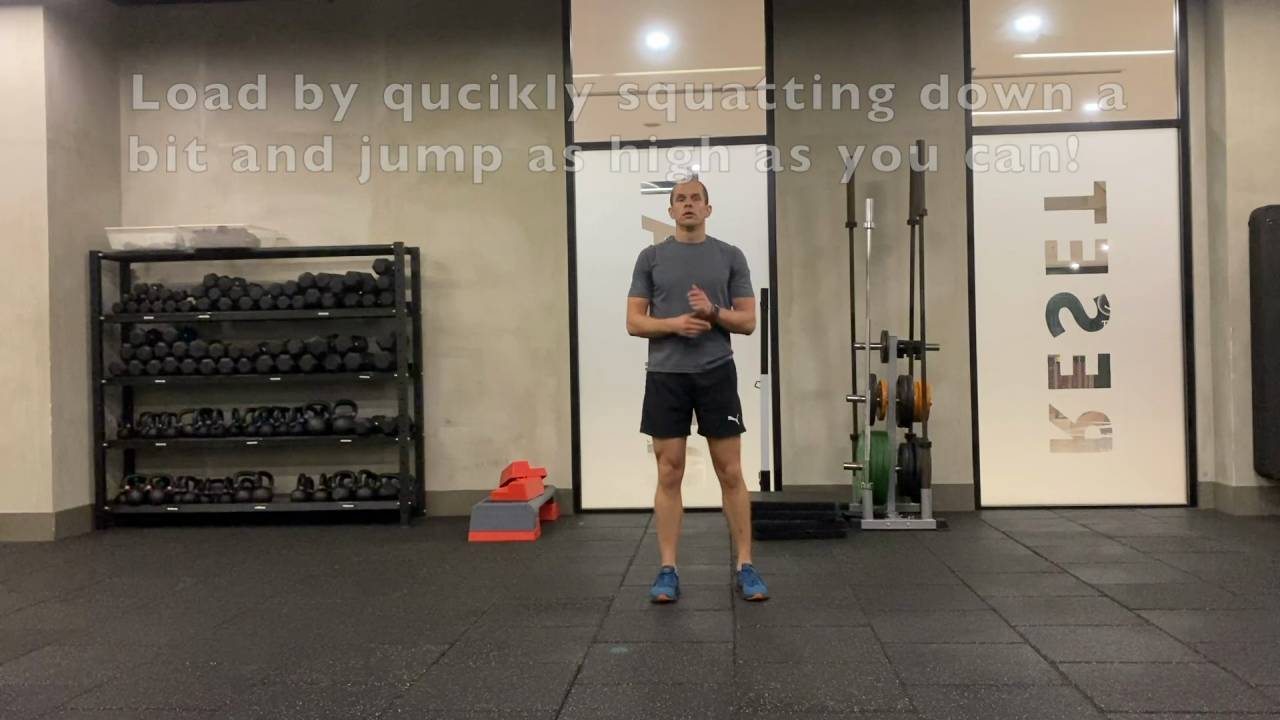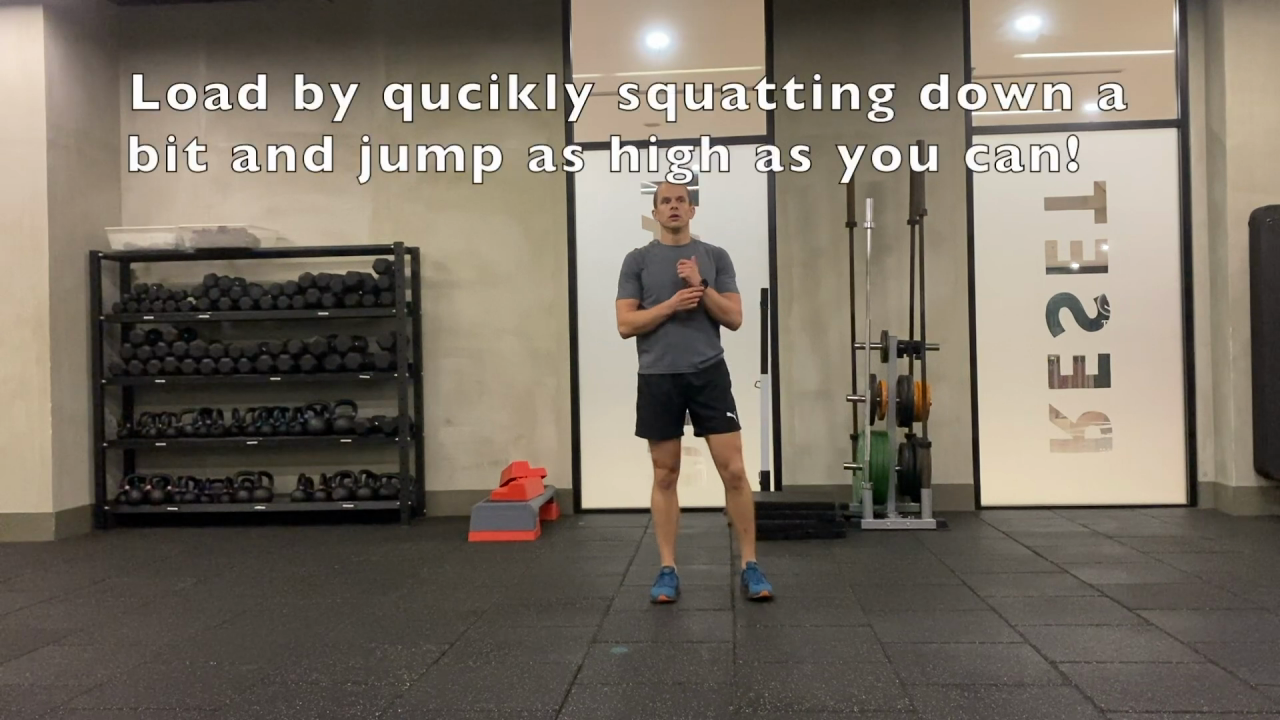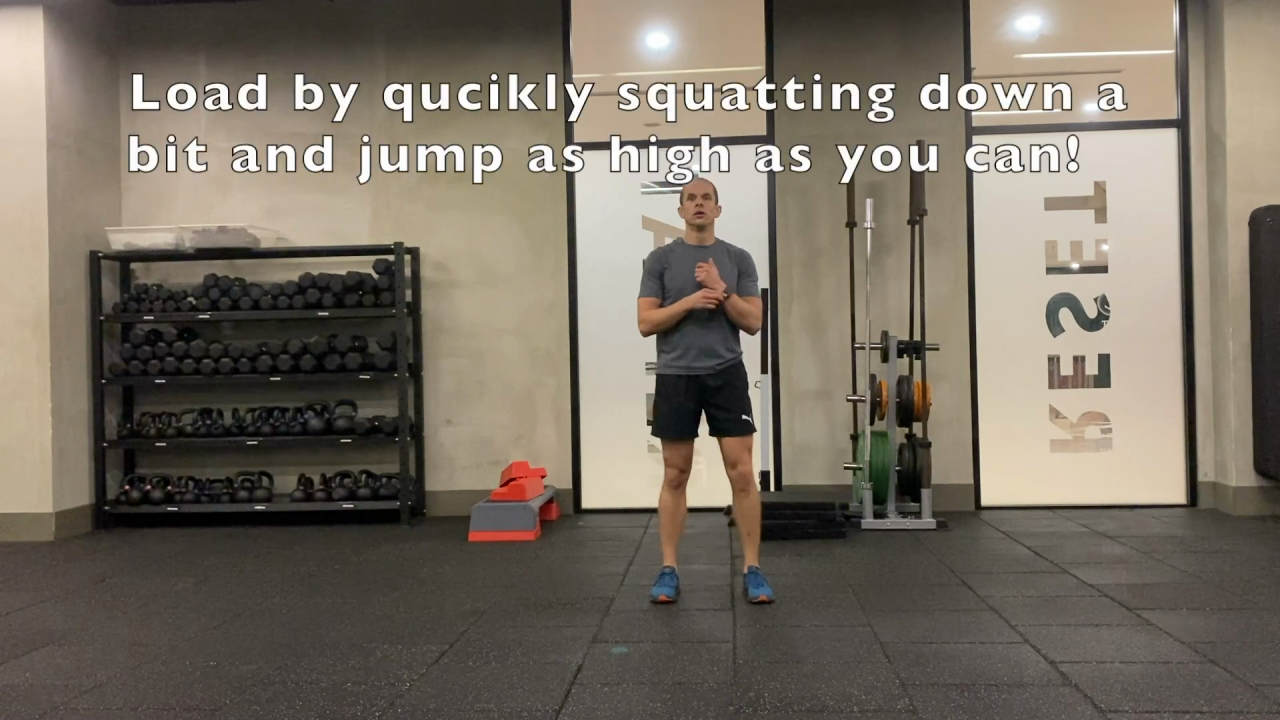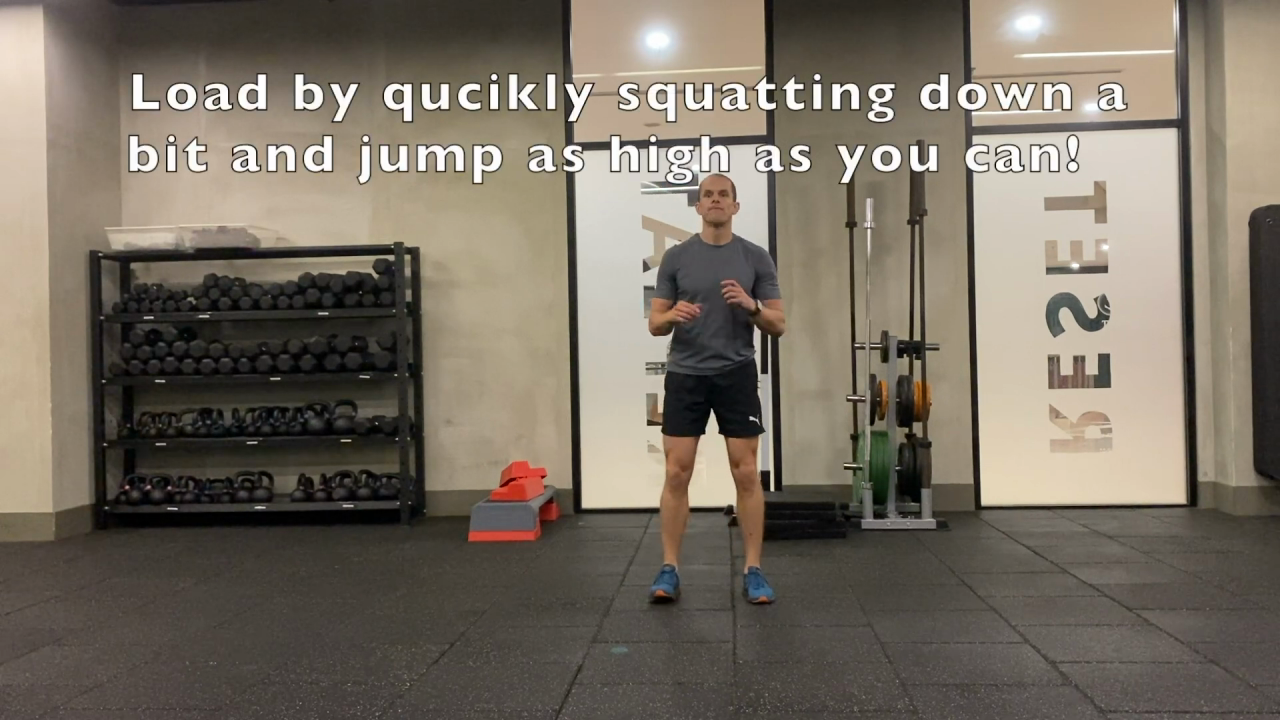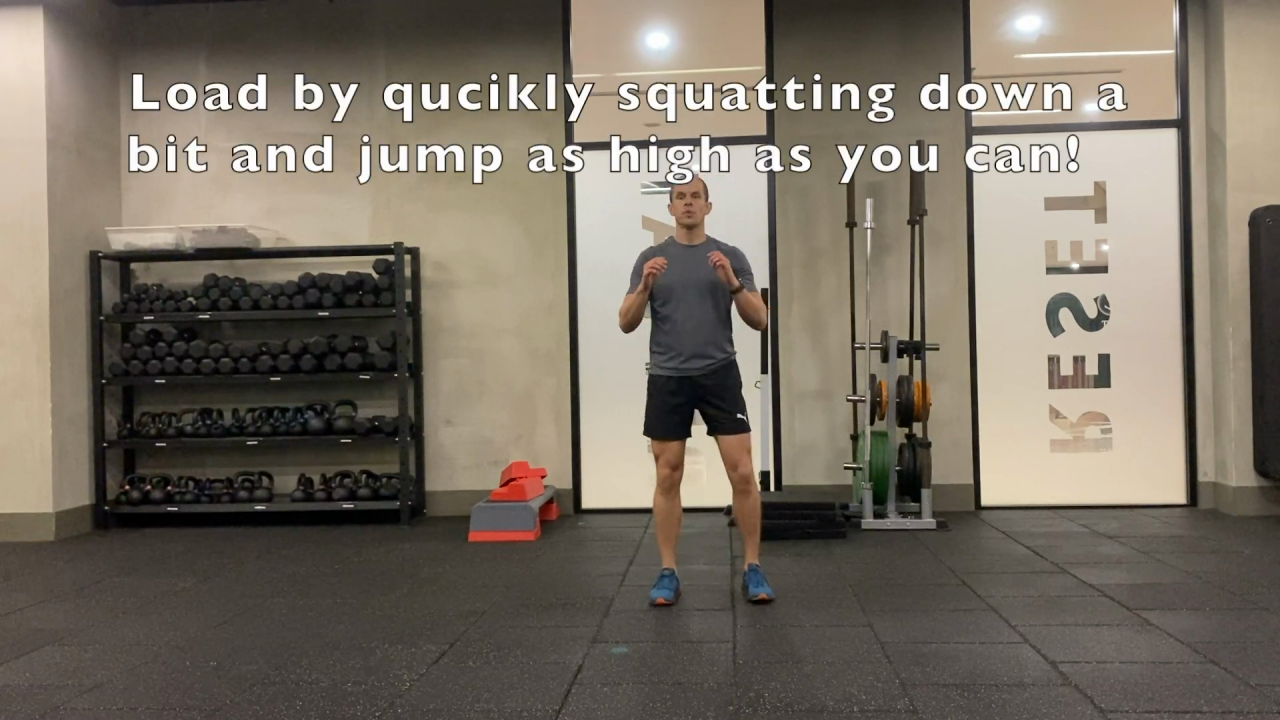
dt=0.4s
person 1, frame 1
left shoulder: (730, 256)
right shoulder: (651, 257)
left elbow: (748, 320)
right elbow: (634, 320)
left wrist: (715, 312)
right wrist: (671, 324)
left hip: (717, 374)
right hip: (666, 375)
left knee: (730, 473)
right knee: (669, 475)
left ankle: (744, 566)
right ankle: (668, 569)
person 1, frame 2
left shoulder: (716, 257)
right shoulder: (637, 260)
left elbow: (734, 318)
right elbow: (626, 324)
left wrist: (700, 286)
right wrist: (671, 303)
left hip: (708, 374)
right hip: (658, 378)
left knee: (734, 471)
right knee: (665, 477)
left ankle: (749, 565)
right ankle: (668, 569)
person 1, frame 3
left shoulder: (739, 259)
right shoulder: (660, 259)
left elbow: (753, 322)
right elbow: (645, 322)
left wrist: (721, 289)
right wrist: (689, 300)
left hip: (727, 375)
right hip: (676, 378)
left knee: (742, 475)
right knee: (675, 477)
left ankle: (752, 569)
right ankle: (669, 569)
person 1, frame 4
left shoulder: (756, 257)
right shoulder: (676, 257)
left elbow: (778, 325)
right elbow: (654, 323)
left wrist: (750, 305)
right wrist: (673, 315)
left hip: (737, 375)
right hip: (685, 376)
left knee: (747, 475)
right knee: (677, 475)
left ankle: (752, 570)
right ankle: (669, 569)
person 1, frame 5
left shoulder: (731, 256)
right shoulder: (651, 258)
left elbow: (760, 320)
right elbow: (626, 323)
left wrist: (733, 282)
right wrist: (644, 286)
left hip: (719, 374)
right hip: (667, 378)
left knee: (743, 474)
right knee: (667, 478)
left ankle: (752, 567)
right ankle: (668, 572)
